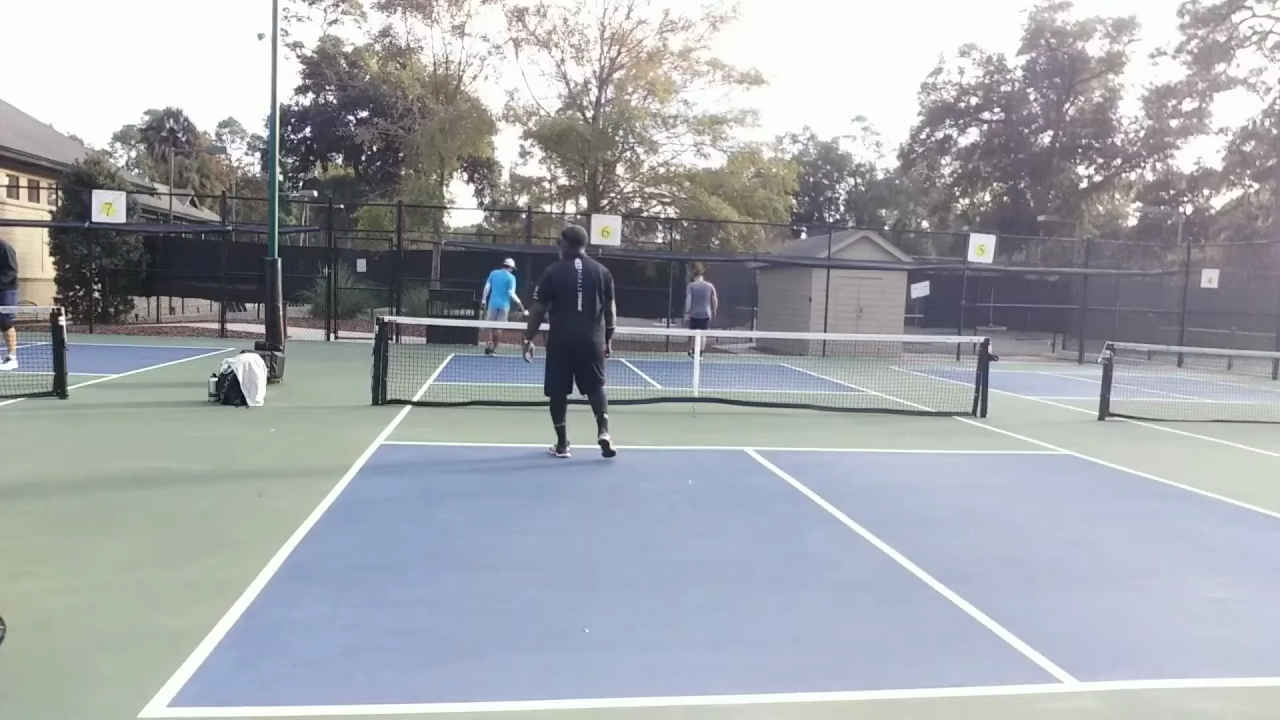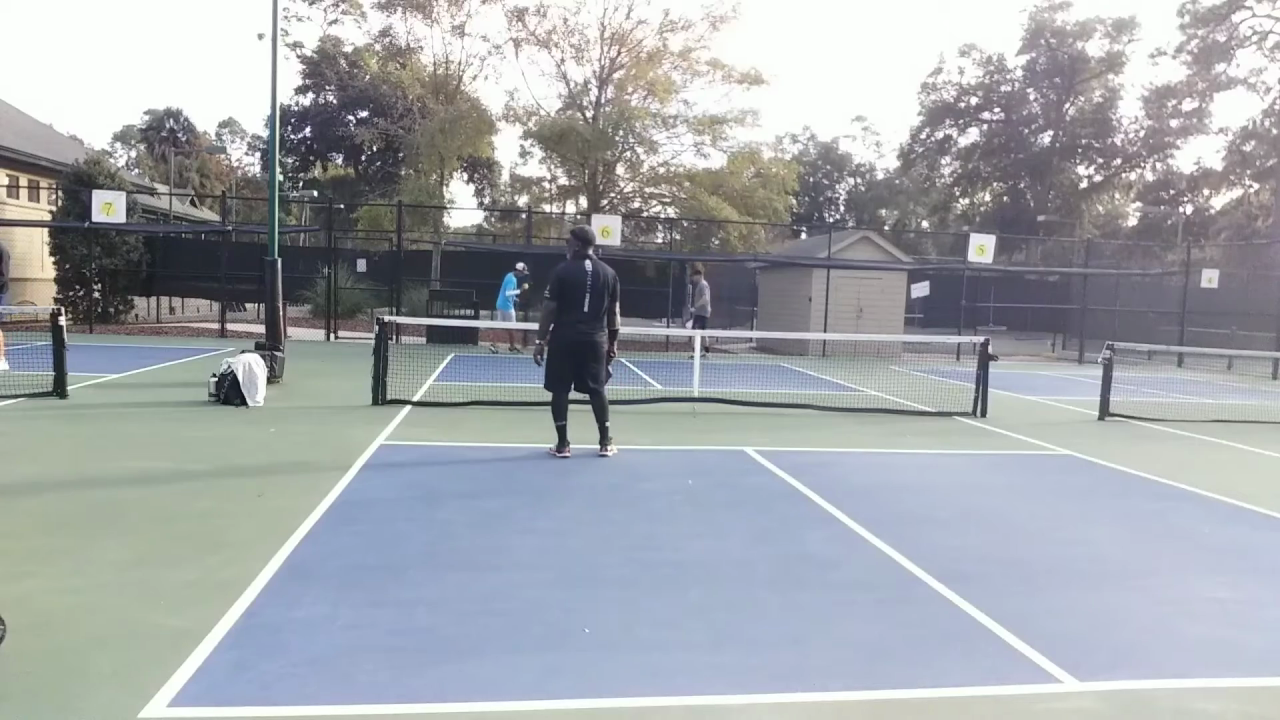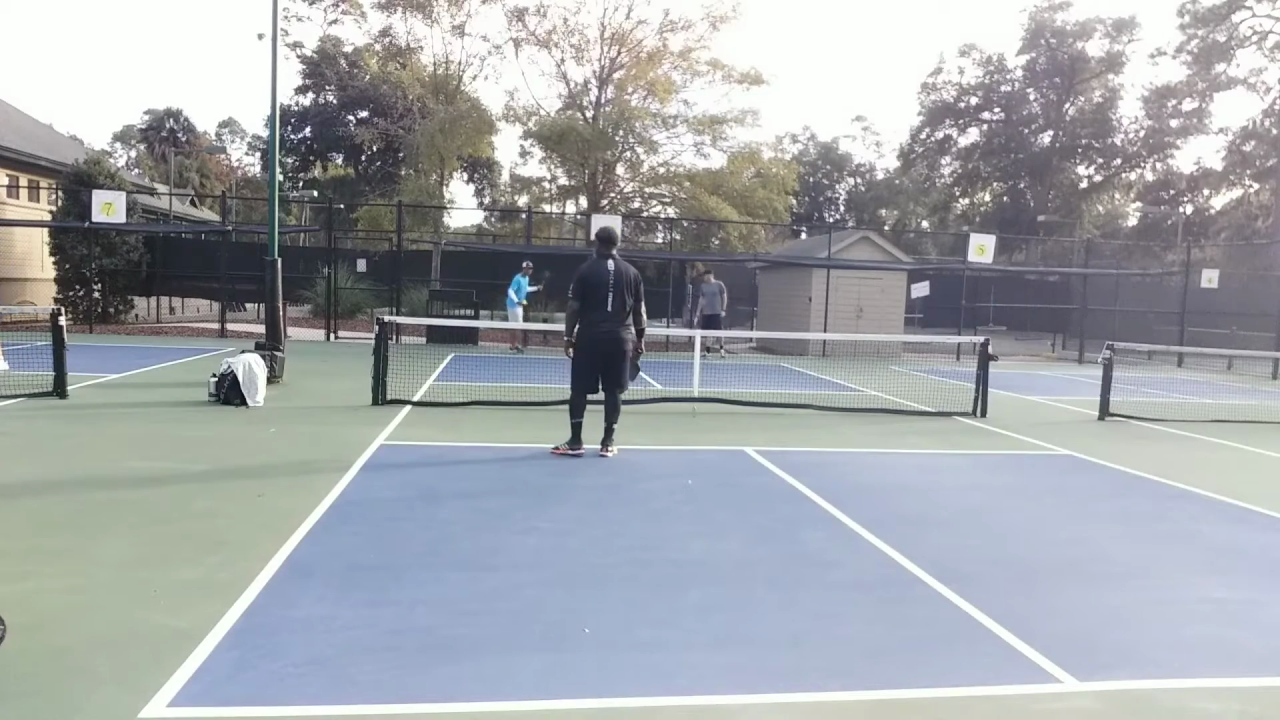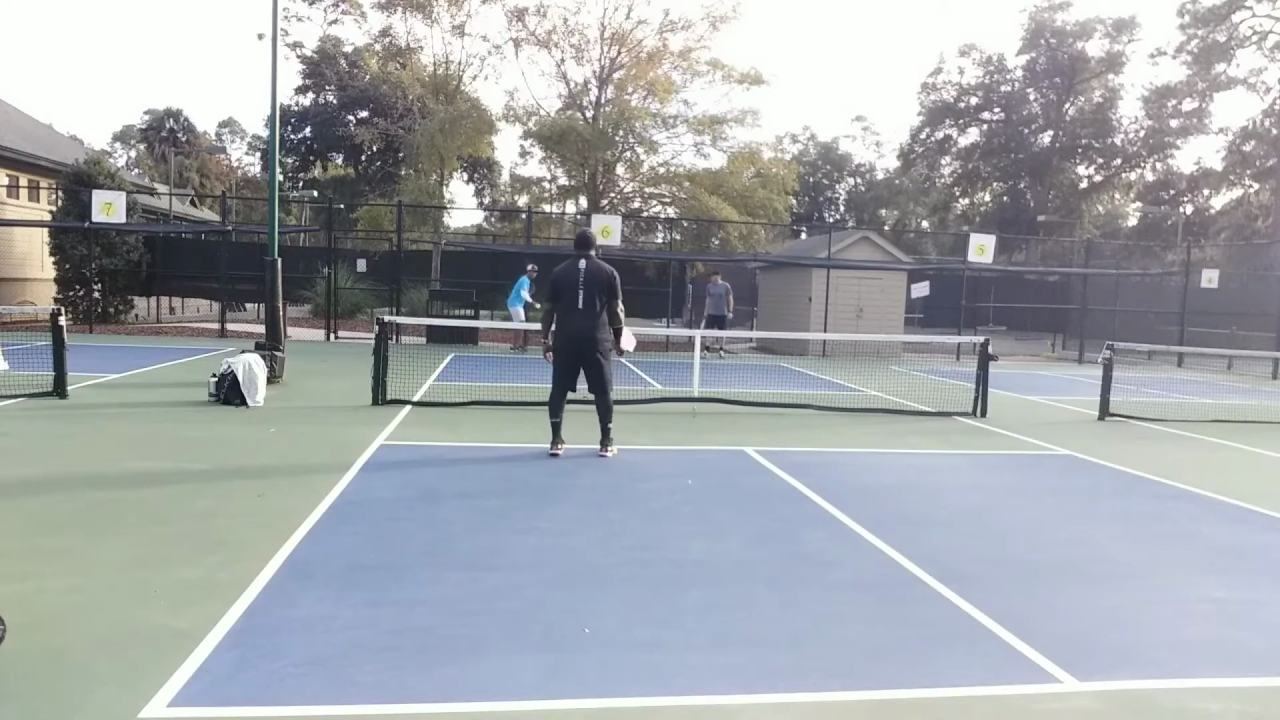
dt=0.7s
person 1, frame 1
left shoulder: (553, 272)
right shoulder: (602, 271)
left elbow: (538, 310)
right elbow: (610, 310)
left wrist: (528, 339)
right wrist: (607, 339)
left hip: (561, 341)
right hip: (592, 340)
left knee: (558, 392)
right knee: (596, 388)
left ankle: (562, 444)
right ankle: (604, 432)
person 1, frame 2
left shoulder: (563, 271)
right shoulder: (609, 273)
left elbow: (549, 309)
right elbow: (614, 312)
left wrist: (540, 340)
right wrist: (612, 342)
left hip: (564, 340)
right hip: (595, 340)
left knee: (560, 390)
right knee: (597, 390)
left ankle: (562, 444)
right ankle: (605, 442)
person 1, frame 3
left shoulder: (585, 270)
right shoulder: (632, 273)
left elbow: (573, 308)
right elbow: (639, 311)
left wrist: (568, 337)
right wrist: (639, 338)
left hip: (589, 339)
right hip: (619, 340)
left knee: (579, 390)
right knee: (613, 391)
left ankle: (576, 441)
right ankle: (607, 442)
person 1, frame 4
left shoulder: (559, 272)
right shoulder: (608, 272)
left elbow: (549, 310)
right elbow: (616, 310)
left wrist: (546, 339)
right wrist: (618, 339)
left hip: (565, 339)
right hip: (597, 339)
left knee: (559, 390)
right knee: (602, 391)
left ankle: (556, 441)
right ankle: (606, 443)
